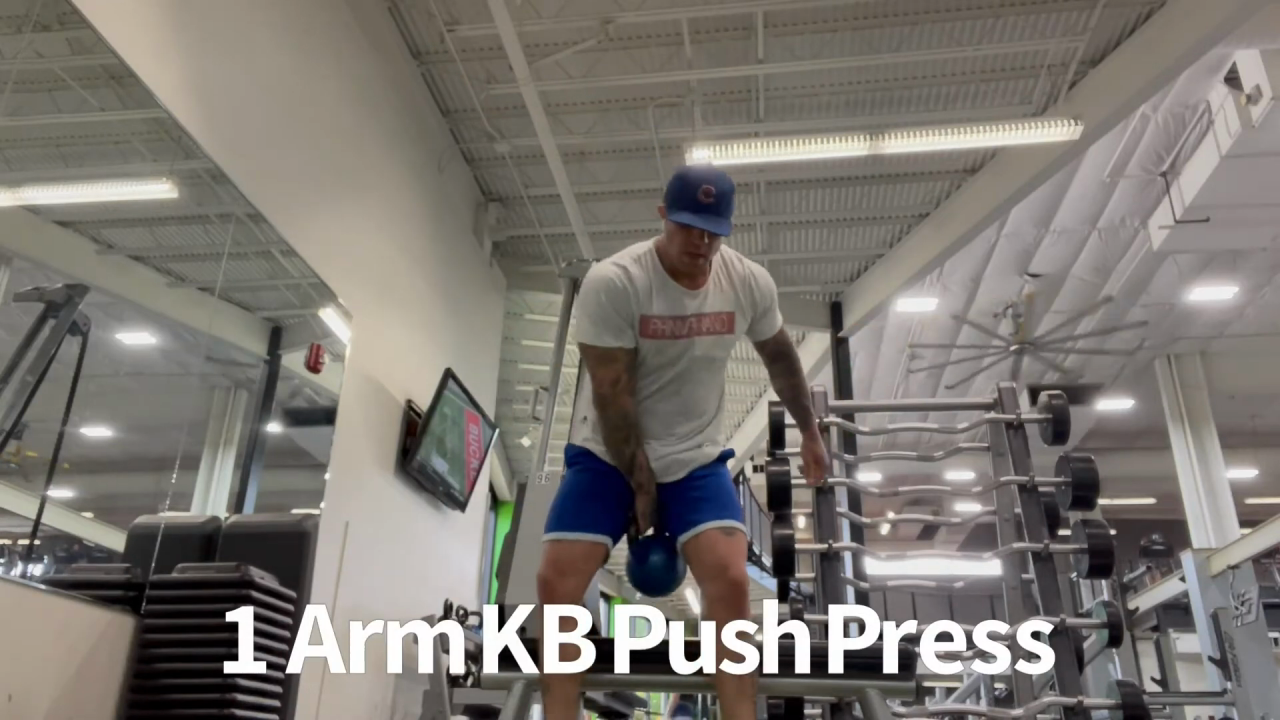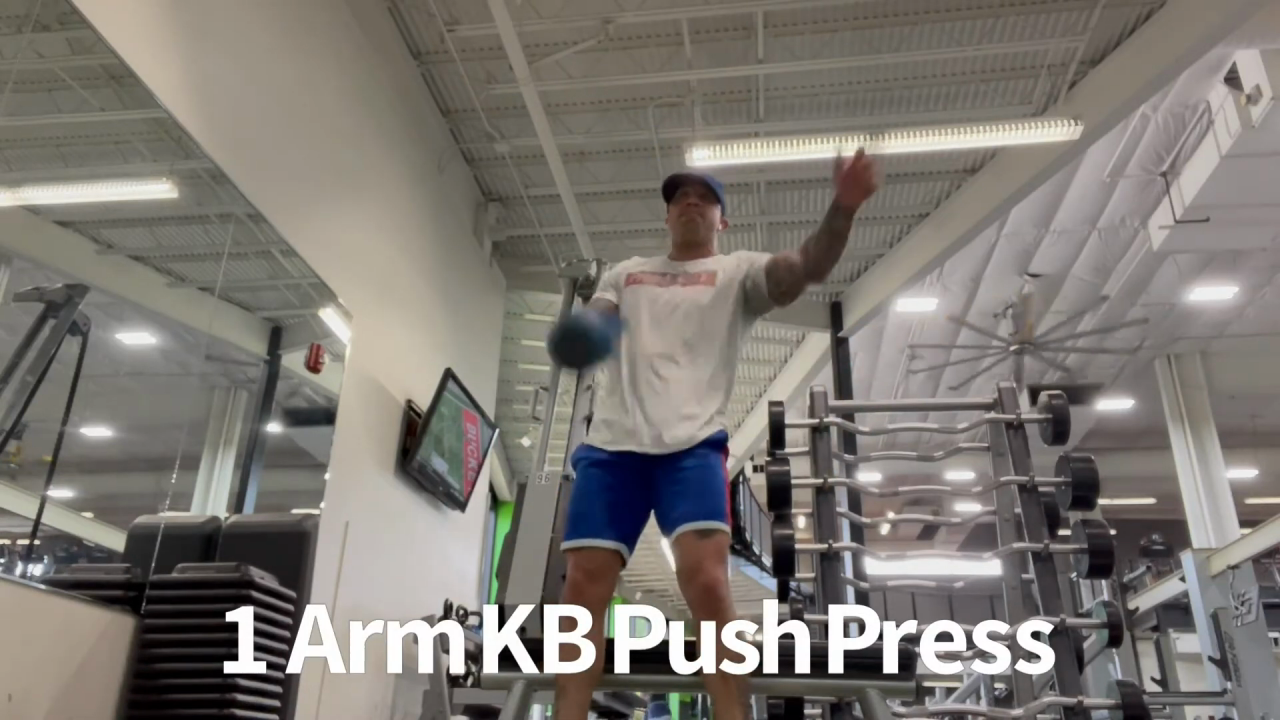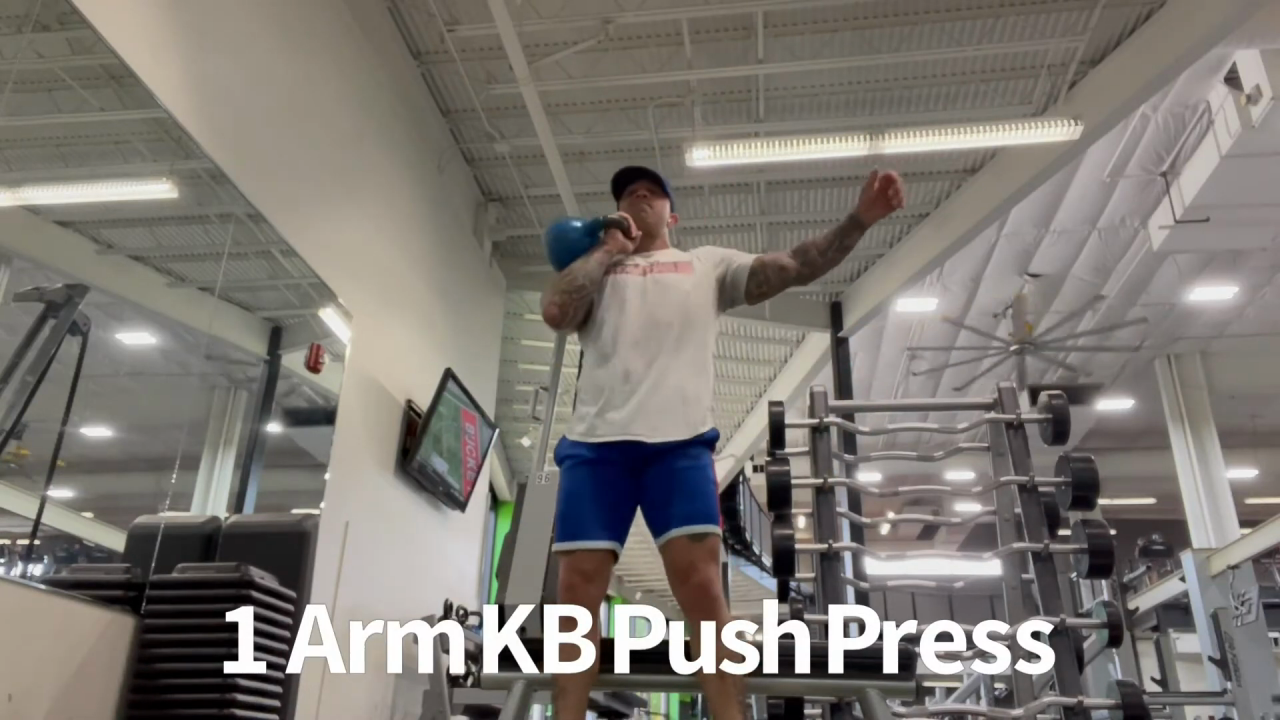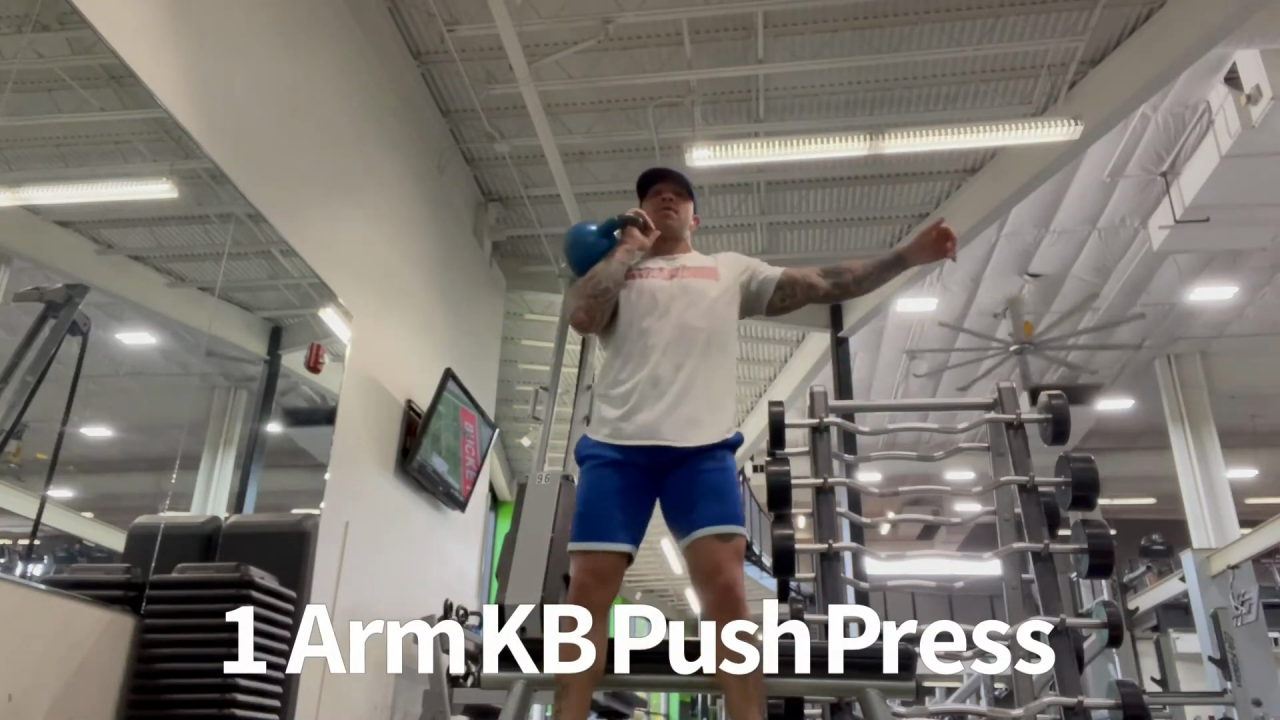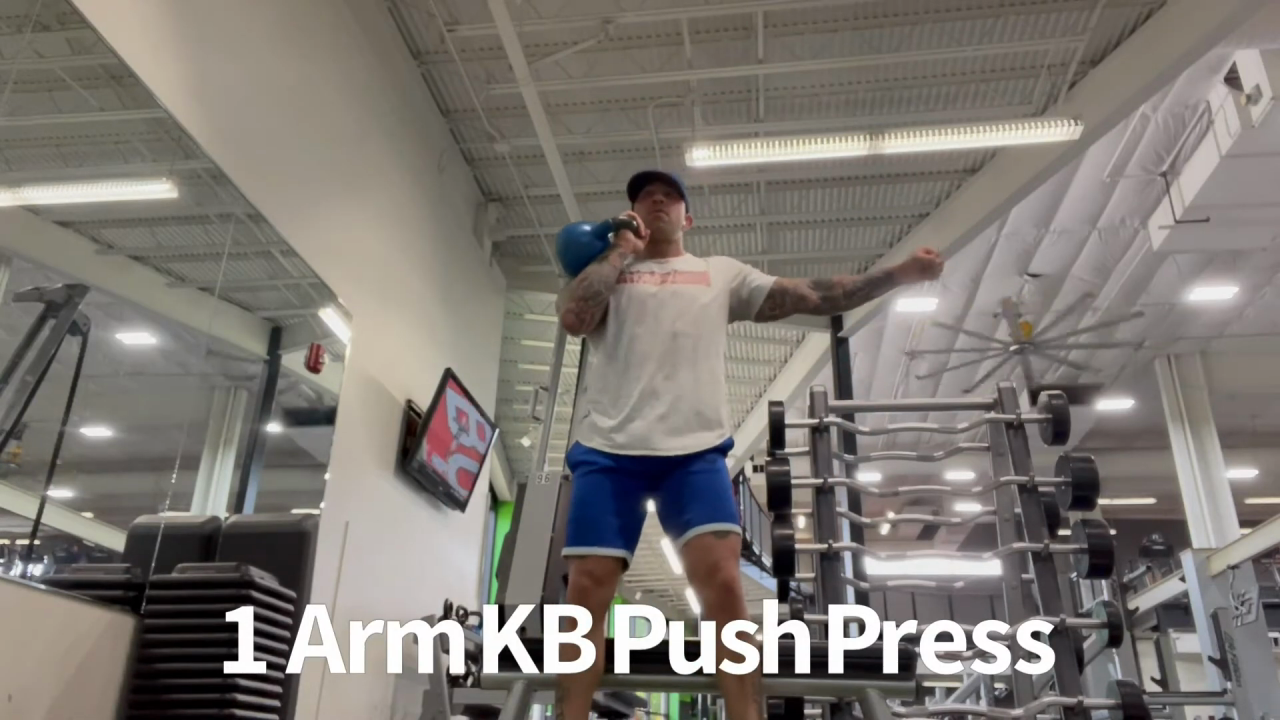
dt=0.5s
person 1, frame 1
left shoulder: (750, 282)
right shoulder: (612, 282)
left elbow: (780, 356)
right elbow: (613, 398)
left wrist: (810, 432)
right wrist: (641, 490)
left hip: (697, 461)
right hip: (608, 457)
left knee: (730, 583)
right knee: (557, 584)
person 1, frame 2
left shoulder: (741, 274)
right shoulder: (625, 274)
left elbow: (807, 266)
right elbow: (573, 344)
left wrist: (844, 206)
right wrist: (584, 329)
left hip: (691, 446)
right hip: (611, 446)
left knee: (706, 583)
right knee: (584, 589)
person 1, frame 3
left shoulder: (707, 263)
right shoulder: (595, 266)
left elbow: (795, 267)
right elbow: (554, 313)
left wrist: (861, 217)
right wrist: (608, 250)
left hip: (679, 440)
right hip: (595, 441)
left knee: (702, 587)
right knee: (577, 590)
person 1, frame 4
left shoulder: (730, 269)
right shoulder: (615, 269)
left elbow: (822, 284)
right elbow: (581, 316)
left wrist: (908, 254)
right wrist: (627, 248)
left hip: (701, 445)
right hip: (615, 444)
left knee: (726, 588)
right knee: (588, 591)
person 1, frame 5
left shoulder: (720, 273)
right shoulder: (606, 271)
left elbow: (811, 296)
right elbow: (571, 318)
left wrist: (900, 273)
right wrist: (621, 250)
left hip: (694, 450)
right hip: (608, 450)
left knee: (724, 587)
right knee: (586, 593)
